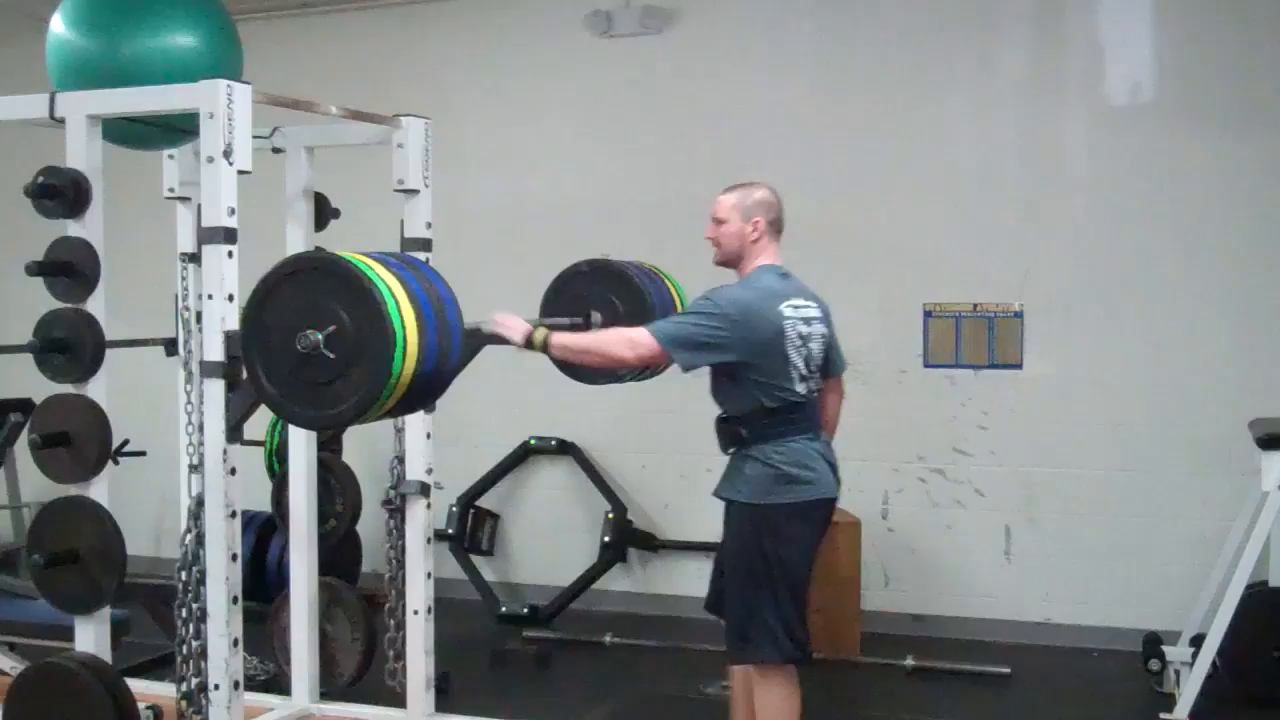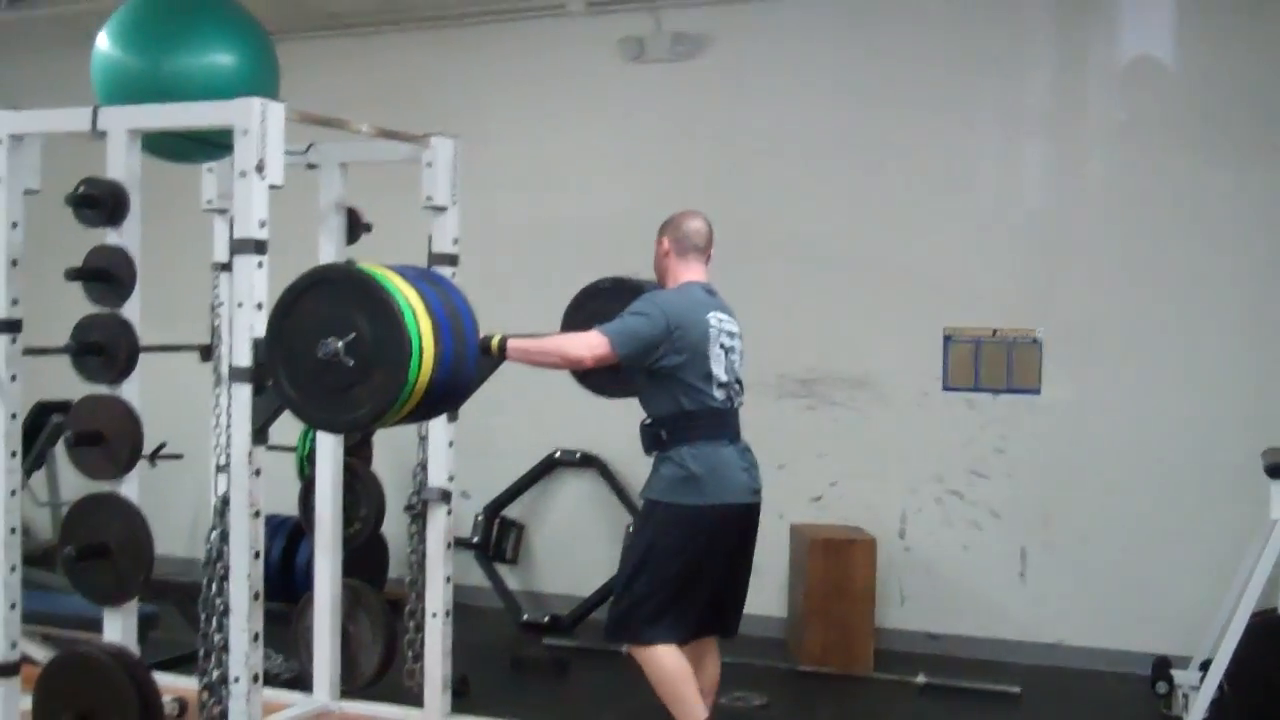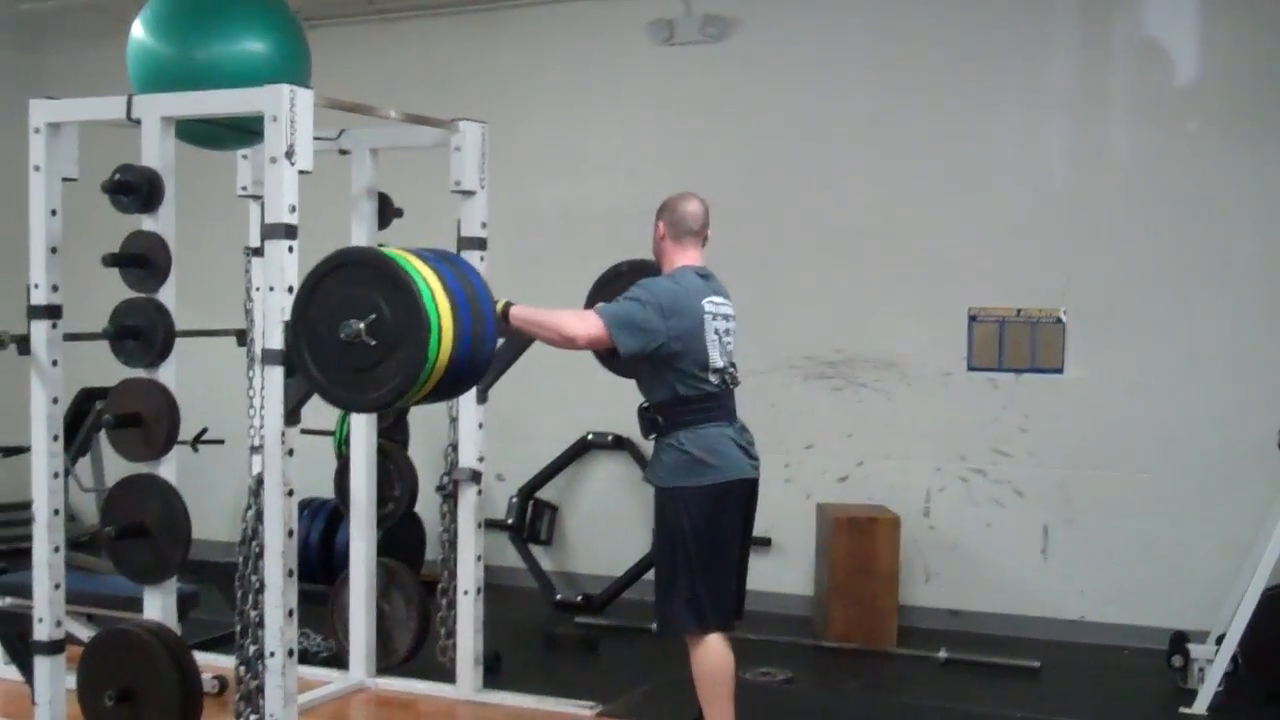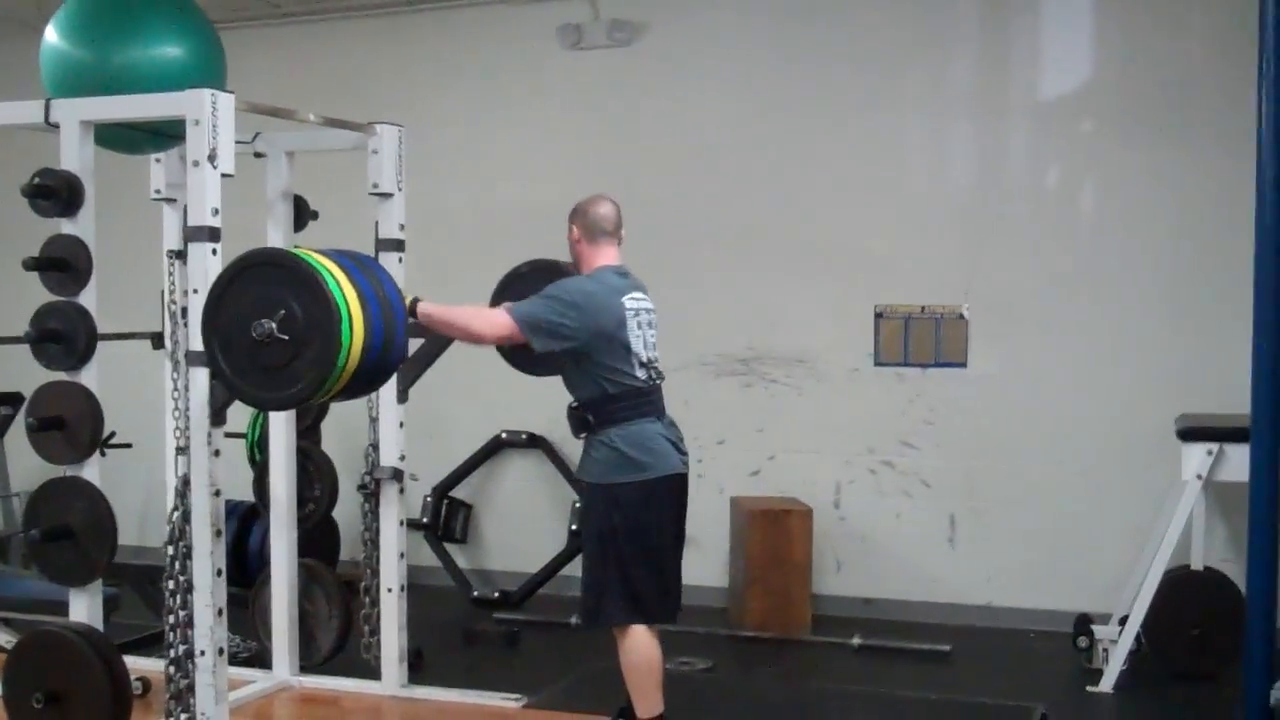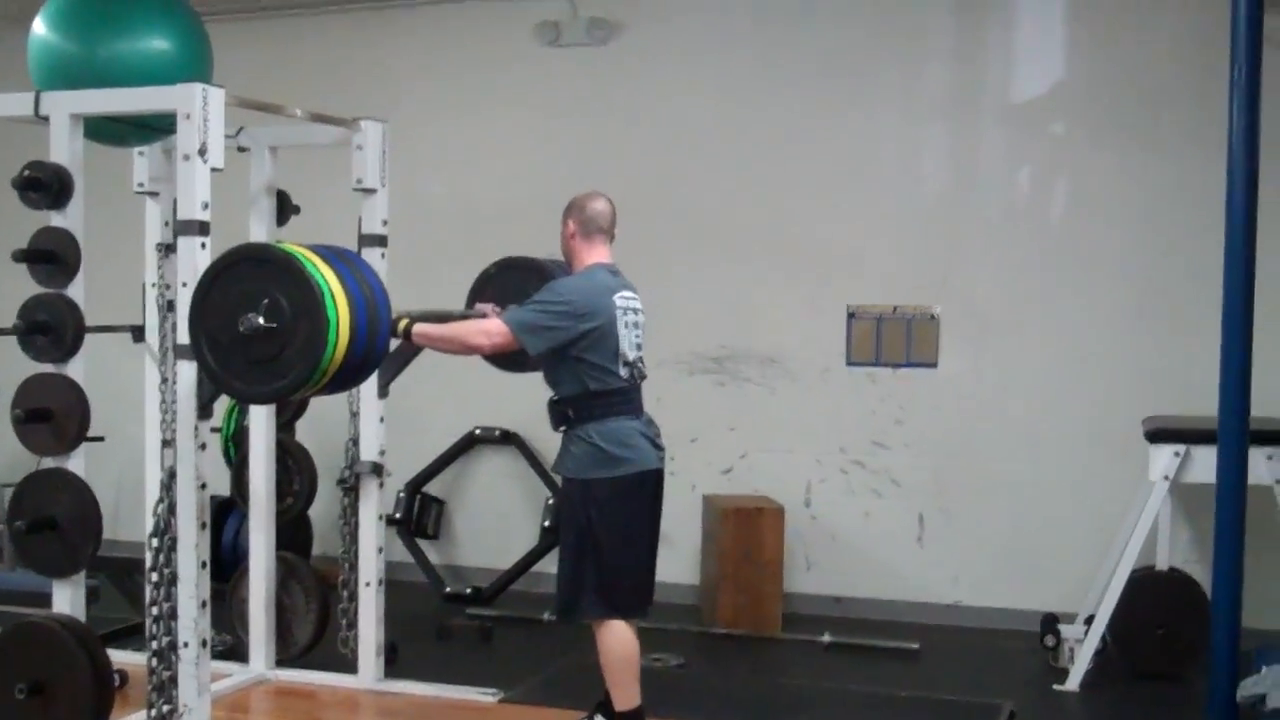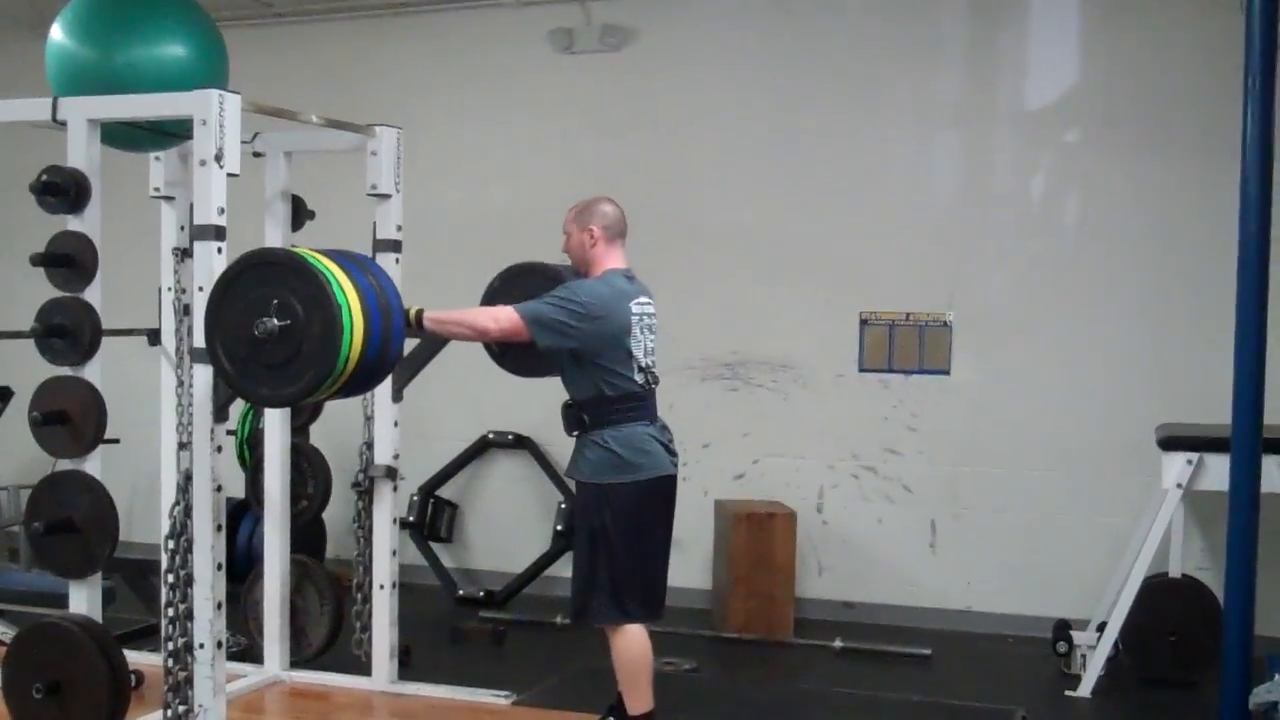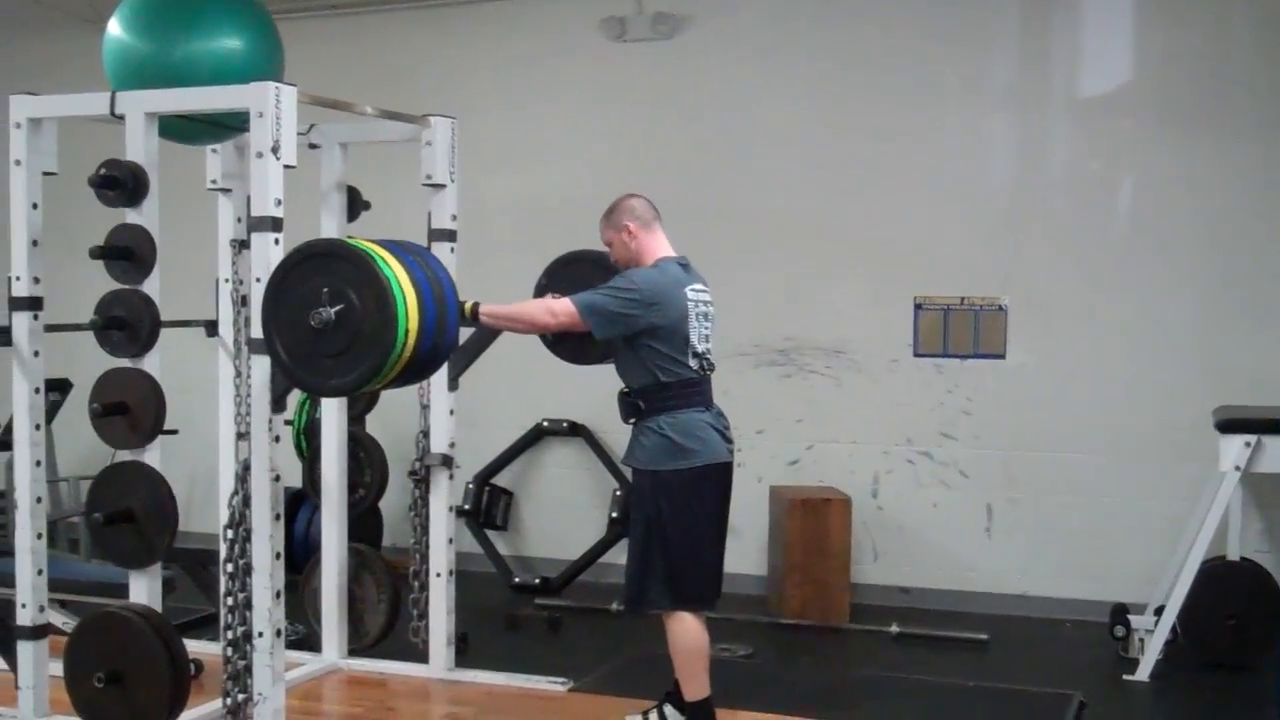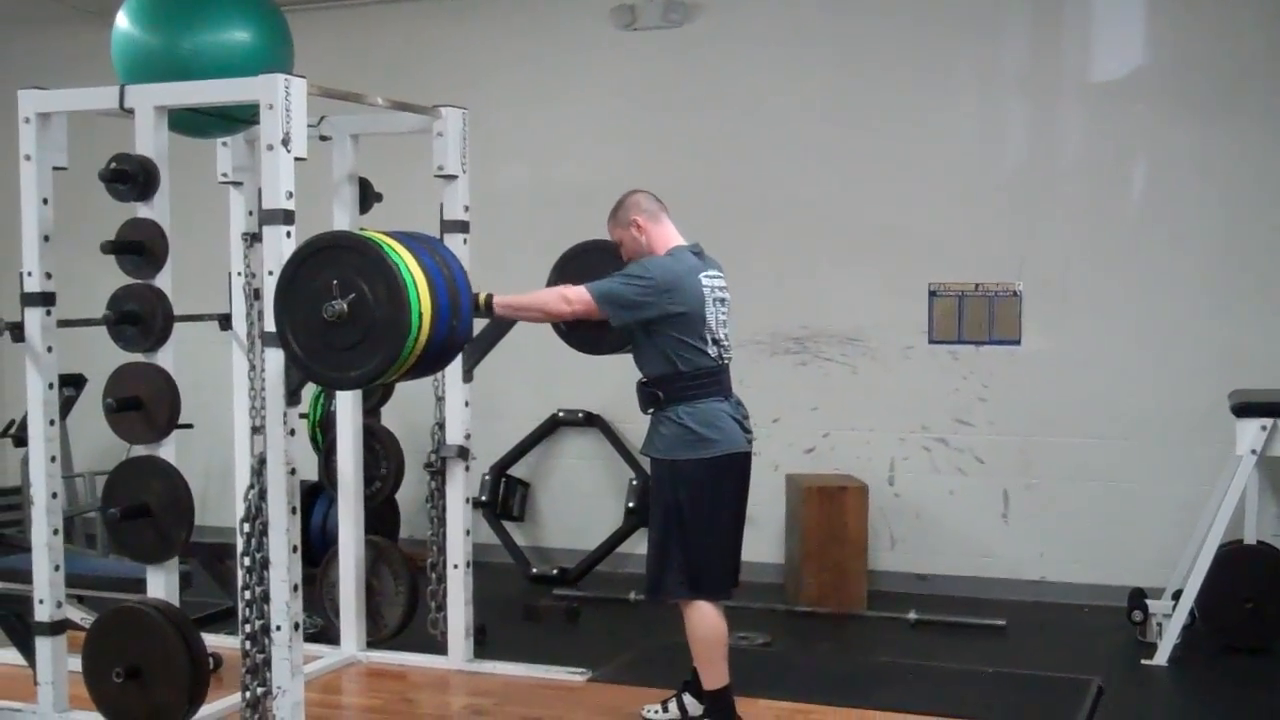
dt=0.5s
person 1, frame 1
left shoulder: (737, 306)
right shoulder: (809, 302)
left elbow: (630, 350)
right elbow: (832, 389)
left wrist: (532, 336)
left hip: (771, 486)
right hip: (801, 478)
left knee: (767, 644)
right knee: (742, 617)
person 1, frame 2
left shoulder: (664, 309)
right shoulder: (723, 315)
left elbow: (585, 352)
left wrist: (496, 345)
right wrist: (649, 381)
left hip: (691, 485)
right hip: (736, 483)
left knee: (641, 627)
right knee: (696, 628)
person 1, frame 3
left shoulder: (662, 294)
right shoulder: (713, 293)
left elbow: (581, 331)
left wrist: (505, 312)
right wrist: (619, 318)
left hip: (696, 467)
right hip: (729, 461)
left knee: (701, 620)
right knee: (711, 612)
person 1, frame 4
left shoulder: (580, 295)
right shoulder: (631, 291)
left elbow: (491, 326)
left wrist: (412, 309)
right wrist: (529, 316)
left hip: (625, 465)
right hip: (656, 458)
left knee: (629, 610)
right knee: (637, 605)
person 1, frame 5
left shoulder: (575, 293)
right shoulder: (619, 291)
left elbow: (485, 339)
left wrist: (406, 329)
right wrist: (505, 316)
left hip: (604, 459)
right hip: (631, 454)
left knee: (607, 605)
right knee: (615, 599)
person 1, frame 6
left shoulder: (591, 298)
right shoulder: (631, 294)
left elbow: (495, 325)
left wrist: (417, 318)
left hip: (617, 465)
right hip: (642, 460)
left knee: (621, 609)
right knee: (626, 604)
person 1, frame 7
left shoulder: (647, 286)
right shoulder: (687, 280)
left elbow: (552, 316)
left wrist: (474, 312)
left hip: (674, 451)
right hip: (698, 445)
left knee: (677, 596)
right knee: (682, 590)
person 1, frame 8
left shoulder: (661, 274)
right shoulder: (700, 267)
left elbow: (568, 303)
left wrist: (485, 303)
left hip: (693, 440)
right hip: (715, 434)
left knee: (694, 585)
right knee: (698, 580)
